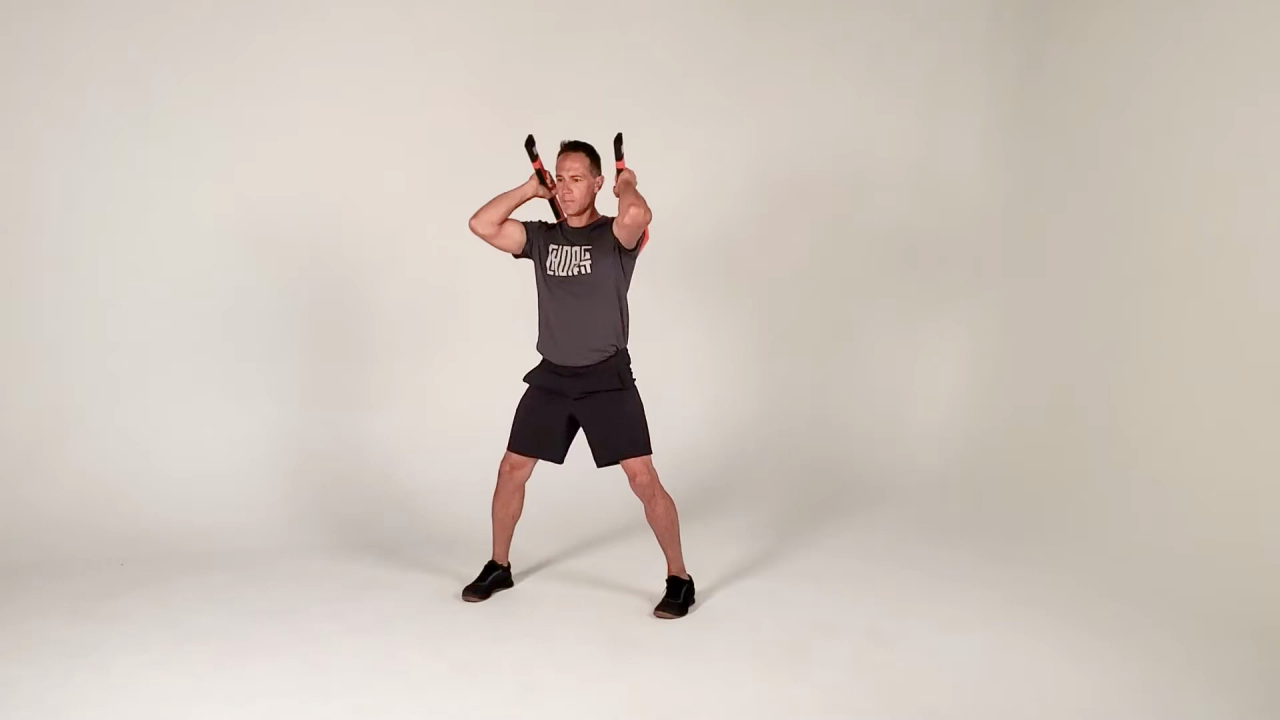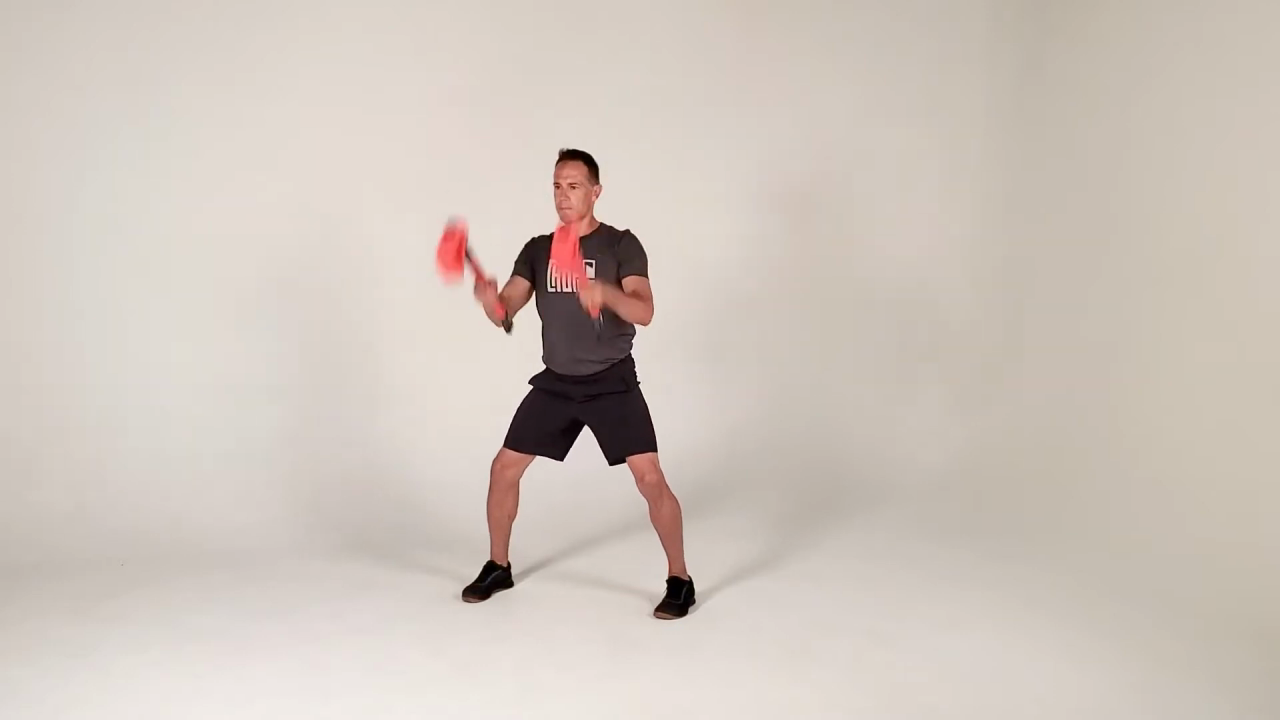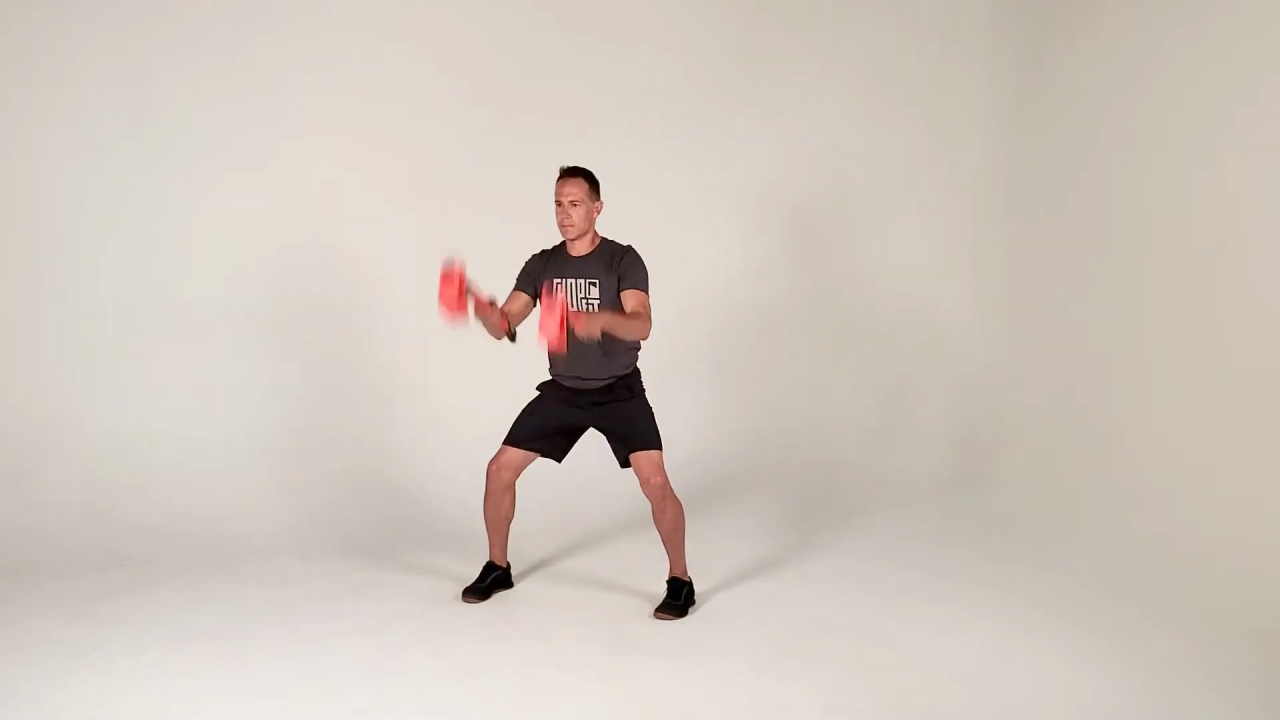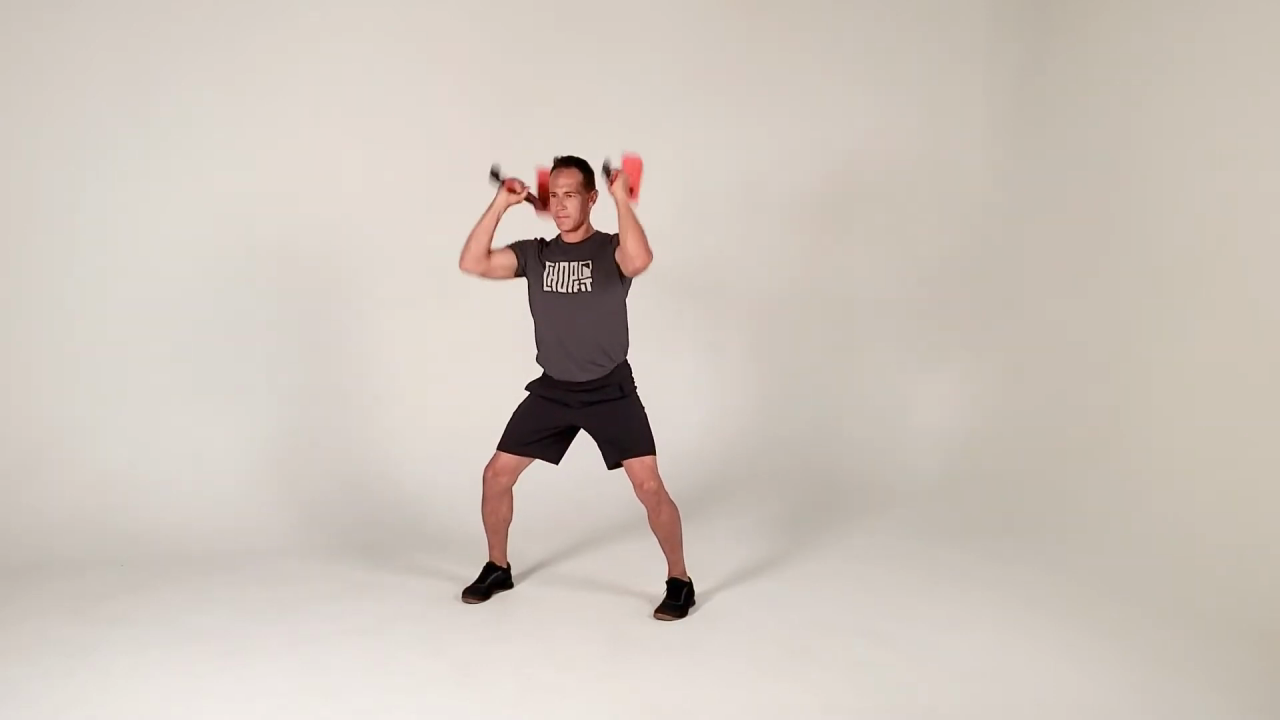
dt=0.7s
person 1, frame 1
left shoulder: (617, 236)
right shoulder: (541, 236)
left elbow: (639, 215)
right elbow: (481, 225)
left wrist: (626, 187)
right wrist: (529, 190)
left hip: (608, 378)
right hip: (551, 378)
left knee: (643, 479)
right knee: (512, 469)
left ankle: (679, 579)
right ankle: (498, 566)
person 1, frame 2
left shoulder: (620, 245)
right shoulder: (537, 250)
left elbow: (644, 312)
right elbow: (501, 313)
left wrist: (604, 294)
right wrist: (490, 296)
left hip: (612, 383)
right hip: (555, 383)
left knee: (650, 479)
right knee: (503, 469)
left ankle: (679, 579)
right ankle: (497, 566)
person 1, frame 3
left shoulder: (623, 259)
right shoulder: (541, 264)
left elbow: (642, 324)
right elbow: (505, 324)
left wrist: (601, 321)
right wrist: (488, 315)
left hip: (619, 390)
right hip: (562, 391)
left knee: (655, 482)
right knee: (499, 470)
left ankle: (680, 581)
right ankle: (497, 567)
person 1, frame 4
left shoulder: (612, 249)
right shoulder: (533, 254)
left elbow: (641, 260)
right elbow: (471, 263)
left wrist: (623, 199)
right wrist: (501, 202)
left hip: (609, 390)
right hip: (552, 390)
left knee: (649, 486)
right knee: (496, 475)
left ankle: (679, 581)
right ankle: (497, 568)
